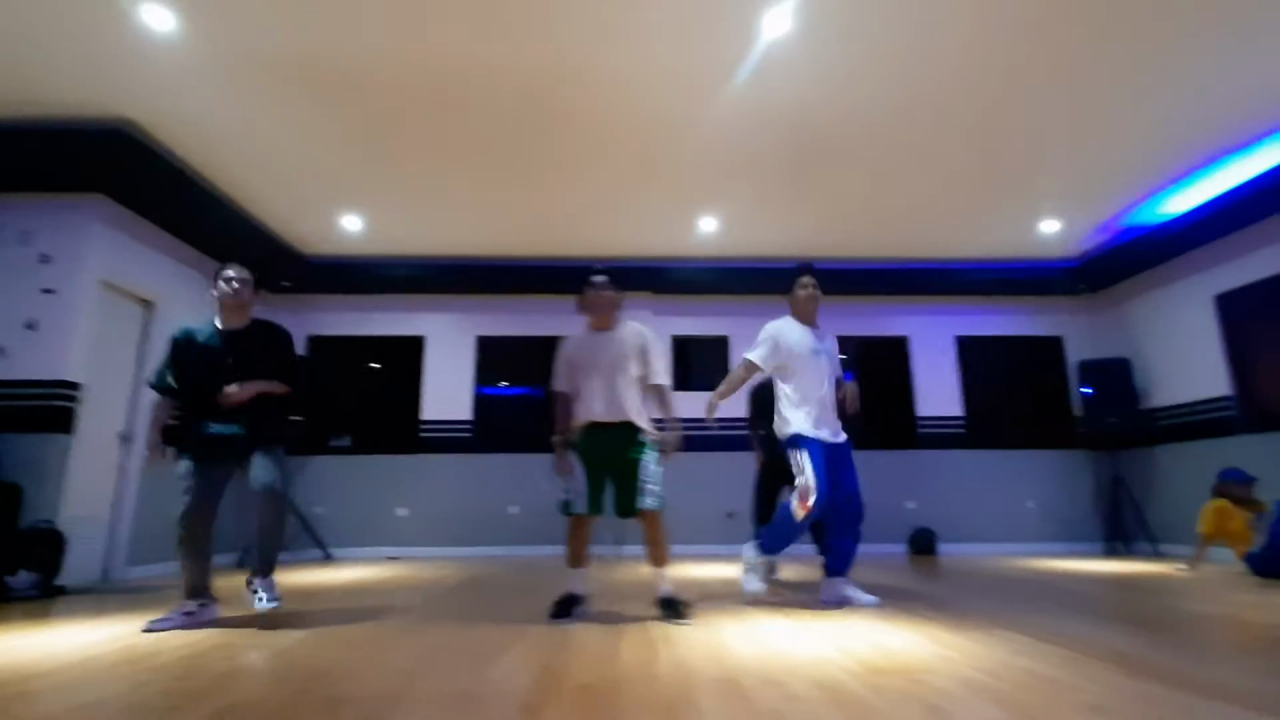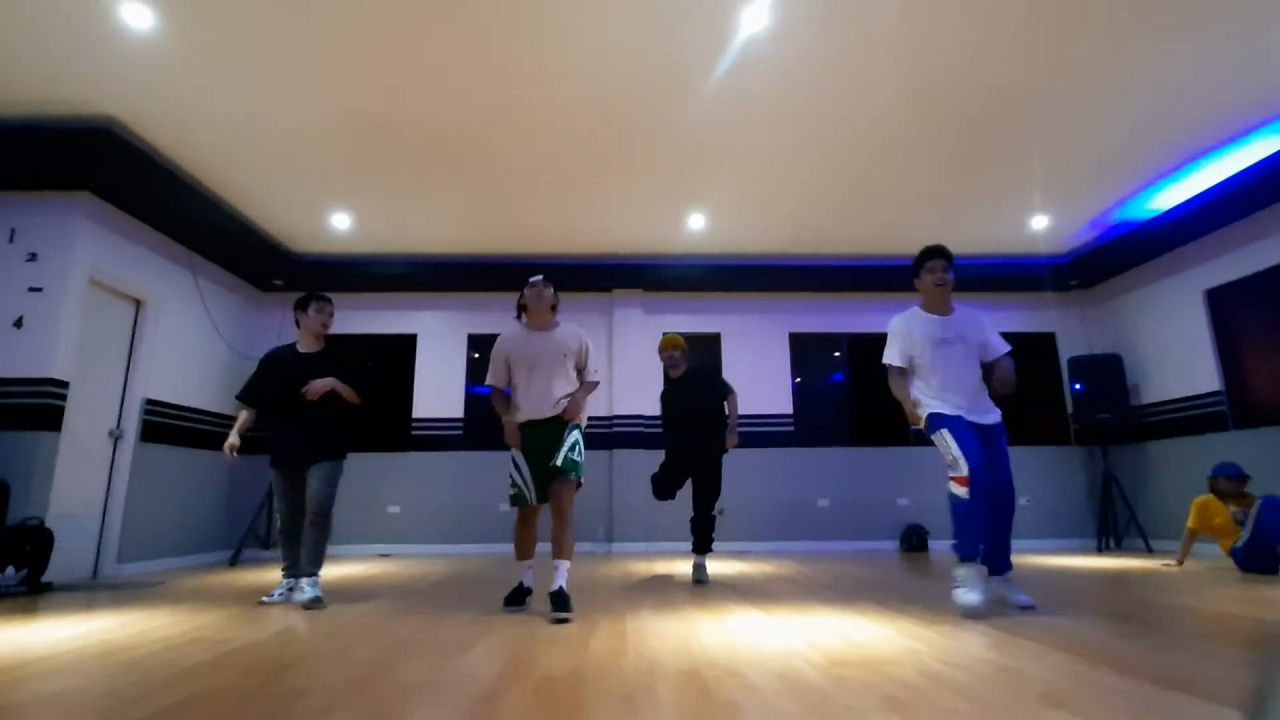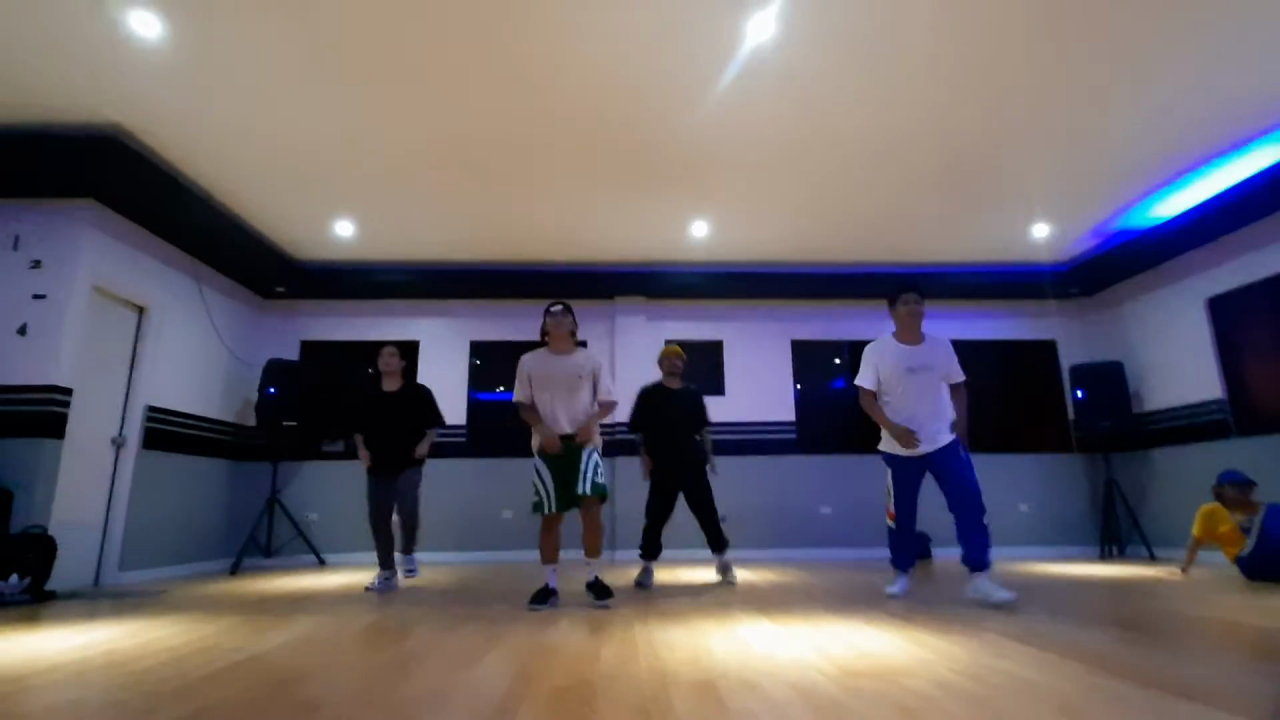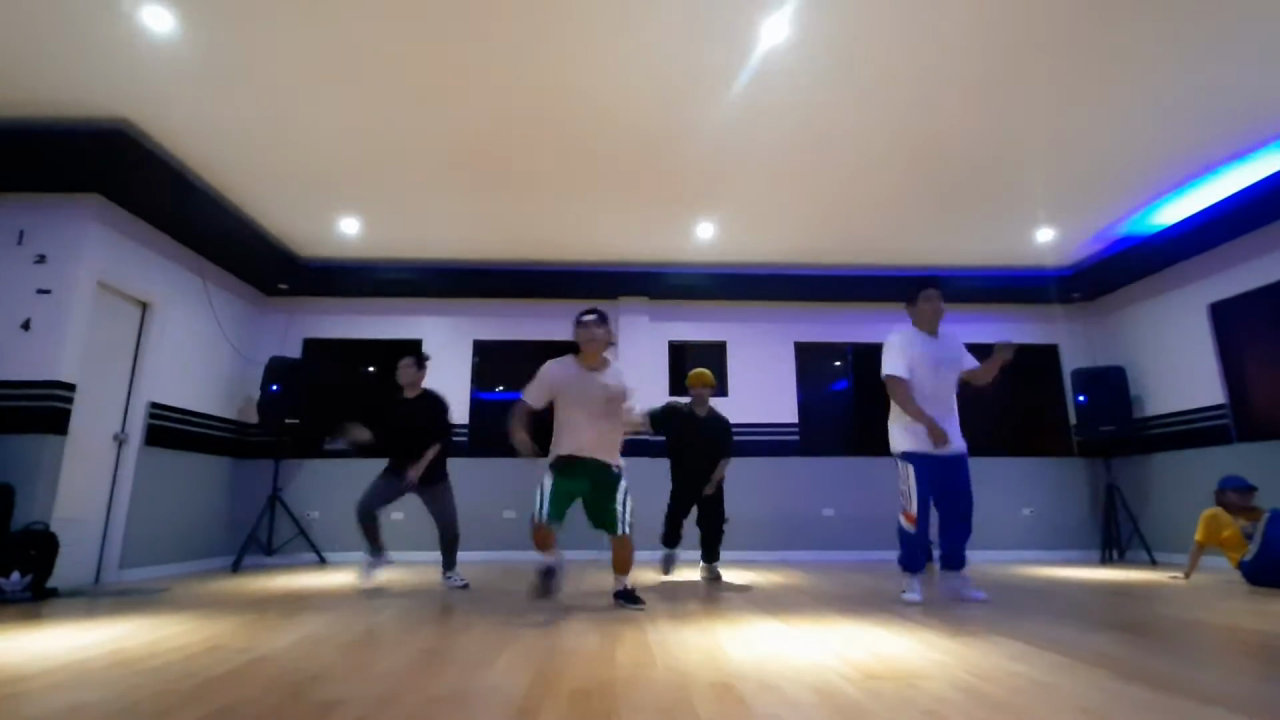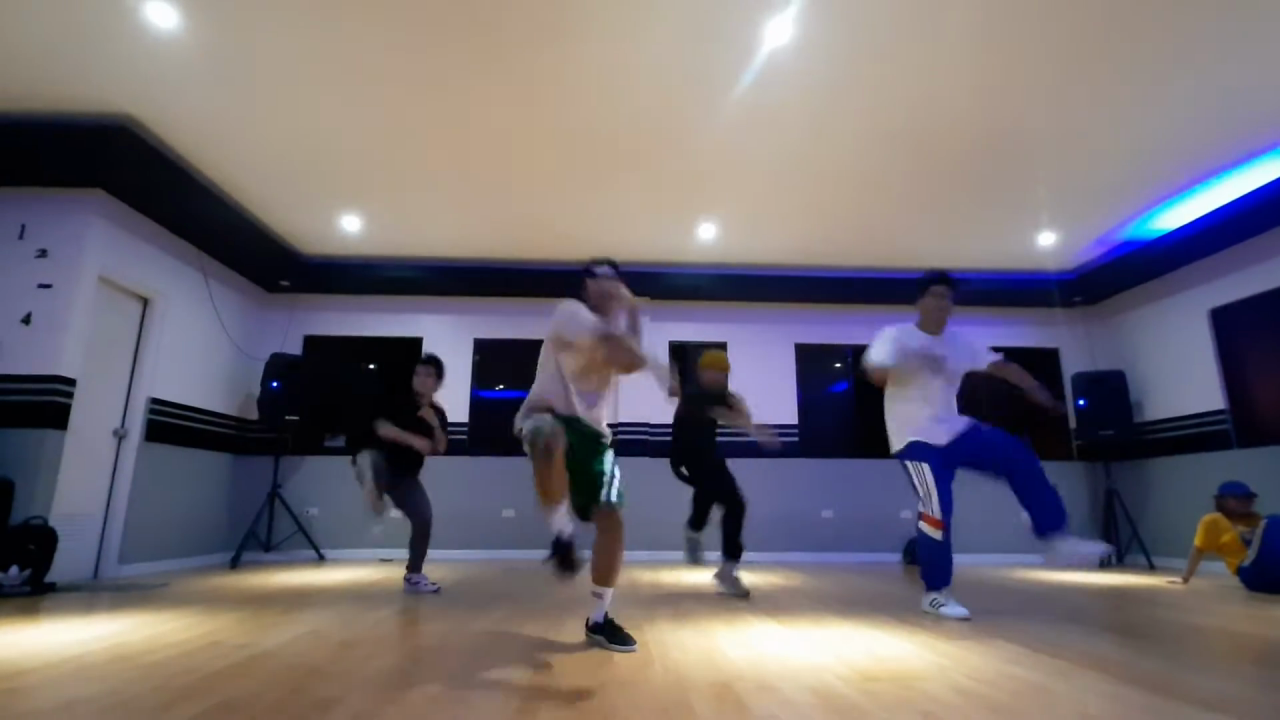
dt=1s
person 1, frame 1
left shoulder: (639, 336)
right shoulder: (571, 346)
left elbow: (658, 384)
right elbow: (564, 396)
left wrist: (671, 426)
right wrist: (560, 442)
left hip: (634, 433)
right hip: (590, 434)
left knee: (649, 513)
right knee: (580, 516)
left ankle: (666, 593)
right ankle: (574, 593)
person 1, frame 2
left shoulder: (575, 336)
right shoulder: (506, 342)
left elbow: (592, 377)
right elbow: (498, 388)
left wrist: (579, 396)
right wrist: (507, 419)
left hip: (564, 425)
right hip: (526, 429)
left knee: (562, 501)
right knee: (527, 511)
left ankle: (559, 587)
right ankle: (524, 583)
person 1, frame 3
left shoulder: (590, 360)
right shoulder: (529, 362)
left elbow: (609, 401)
right elbow: (523, 405)
left wrist: (592, 420)
right wrist: (541, 427)
left hip: (584, 443)
right hip: (548, 445)
left knee: (591, 508)
right knee: (551, 517)
left ankle: (593, 578)
right ankle: (550, 585)
person 1, frame 4
left shoulder: (618, 378)
right shoulder: (555, 370)
left elbow: (627, 421)
right elbow: (526, 404)
left wrist: (628, 419)
right wrist: (518, 430)
left hip: (606, 467)
right hip: (566, 463)
left knee: (621, 538)
right knee: (542, 528)
left ankle: (622, 588)
right ankle: (550, 564)
person 1, frame 5
left shoulder: (619, 331)
right shoulder: (570, 313)
left elbow: (631, 362)
right elbow: (612, 347)
left wrist: (628, 309)
left hip: (592, 432)
right hip: (546, 415)
left knee: (611, 519)
right knee: (549, 438)
left ankle: (599, 619)
right ankle: (561, 533)
person 2, frame 1
left shoulder: (828, 337)
right shoulder: (778, 331)
right elbow: (748, 367)
left wrist: (849, 386)
right wrist: (719, 394)
left hip: (832, 432)
right hip: (800, 431)
left knee: (849, 506)
right knee: (813, 499)
left ankle: (836, 581)
right ankle: (758, 554)
person 2, frame 2
left shoulder: (973, 319)
right shoulder: (904, 324)
left elbow: (1000, 358)
right elbow: (895, 375)
left wrist: (1005, 372)
right wrist: (910, 404)
left hip: (986, 416)
right hip: (942, 414)
left knee: (1002, 496)
right knee: (970, 472)
left ankle: (998, 576)
right ankle: (967, 571)
person 2, frame 3
left shoulder: (941, 347)
right shoulder: (876, 351)
left elbow: (957, 387)
right elbow: (866, 398)
left wrist: (960, 422)
right wrist: (893, 429)
left hip: (944, 442)
right hip: (900, 446)
left knee: (969, 503)
right knee: (901, 515)
left ankle: (980, 577)
right ankle: (901, 574)
person 2, frame 4
left shoulder: (952, 343)
right shoulder: (899, 341)
left elbow: (979, 377)
right elbow: (896, 388)
left wrist: (997, 360)
right wrist: (928, 422)
left hip: (950, 443)
right hip: (914, 442)
left knee: (959, 512)
right knee: (915, 511)
left ankle: (953, 575)
right ankle: (912, 577)
person 2, frame 5
left shoulder: (959, 341)
right shoulder: (895, 337)
left elbow: (1000, 365)
right elbow: (877, 373)
left wrist: (1034, 388)
right wrist: (913, 367)
left hip: (954, 430)
right hip: (917, 440)
left knee: (1019, 456)
right knee: (937, 514)
left ankle: (1058, 539)
right ankle: (935, 594)
person 3, frame 1
left shoulder: (274, 336)
right shoulder: (189, 338)
left elbow: (289, 384)
right elbow: (168, 392)
left wrist: (256, 387)
right wrist: (154, 437)
left hip: (260, 438)
right hip: (204, 443)
left knee: (272, 492)
right knee: (191, 517)
left ankle: (262, 577)
right ankle: (198, 601)
person 3, frame 2
left shoulder: (337, 362)
right shoulder: (275, 359)
left elbow: (357, 400)
right elbow: (252, 400)
left wrist: (334, 384)
right wrist: (236, 431)
left hip: (326, 452)
right hip: (285, 453)
left knee: (318, 509)
right knee: (288, 518)
left ankle: (309, 579)
right ankle: (291, 578)
person 3, frame 3
left shoulder: (418, 393)
right shoulder: (370, 398)
left elbow: (434, 424)
right elbow: (359, 430)
left wrist: (425, 443)
right wrist: (361, 449)
left hip: (408, 463)
right hip: (378, 466)
left knee: (408, 509)
right knee: (377, 518)
left ankle: (408, 554)
right ankle: (386, 572)
person 3, frame 4
left shoulder: (433, 402)
right shoulder: (395, 406)
left elbow: (440, 438)
right elbow: (381, 437)
left wrist: (421, 466)
right wrist: (361, 434)
left hip: (431, 474)
right hip: (397, 471)
left knee: (449, 526)
right knee: (364, 508)
left ankle: (449, 571)
right ankle: (376, 554)
person 3, frame 5
left shoulder: (436, 414)
right shoulder: (397, 399)
left elbow: (440, 448)
right elbow: (381, 428)
left wrist: (435, 425)
right wrist: (412, 440)
left hip: (405, 474)
right hip: (379, 462)
left knee: (424, 523)
right knee: (371, 463)
left ankle: (414, 576)
right ankle: (377, 507)
person 4, frame 1
right shoulder: (761, 390)
right elbow: (754, 426)
right wrist: (759, 451)
right hip: (772, 458)
right knee: (764, 509)
right ankle: (767, 561)
person 4, frame 2
left shoulder: (703, 376)
right shoulder: (667, 391)
left elbow: (730, 395)
left wrist: (732, 428)
right wrist: (670, 450)
left hip: (709, 450)
right hip: (680, 452)
left knee: (704, 506)
right knee: (660, 488)
left ankle: (700, 560)
person 4, frame 3
left shoulder: (693, 394)
right shoulder: (649, 394)
left elbow: (703, 428)
right elbow: (639, 430)
left wrist: (709, 456)
right wrist: (645, 457)
left hip: (692, 463)
right hip: (663, 465)
left knee: (706, 511)
right knee: (656, 515)
left ankle: (722, 560)
right ankle: (647, 566)
person 4, frame 4
left shoulder: (720, 422)
right shoulder: (674, 413)
left elbow: (725, 456)
right elbow: (647, 420)
left wrist: (714, 481)
left hip: (710, 485)
right hip: (683, 482)
left knee: (713, 526)
right knee: (674, 518)
left ankle: (709, 565)
right ankle: (670, 551)
person 4, frame 5
left shoulder: (719, 395)
right shoulder: (694, 396)
left elbow: (740, 416)
left wrist: (761, 434)
left hip: (708, 458)
right hip: (691, 459)
right knee: (734, 504)
